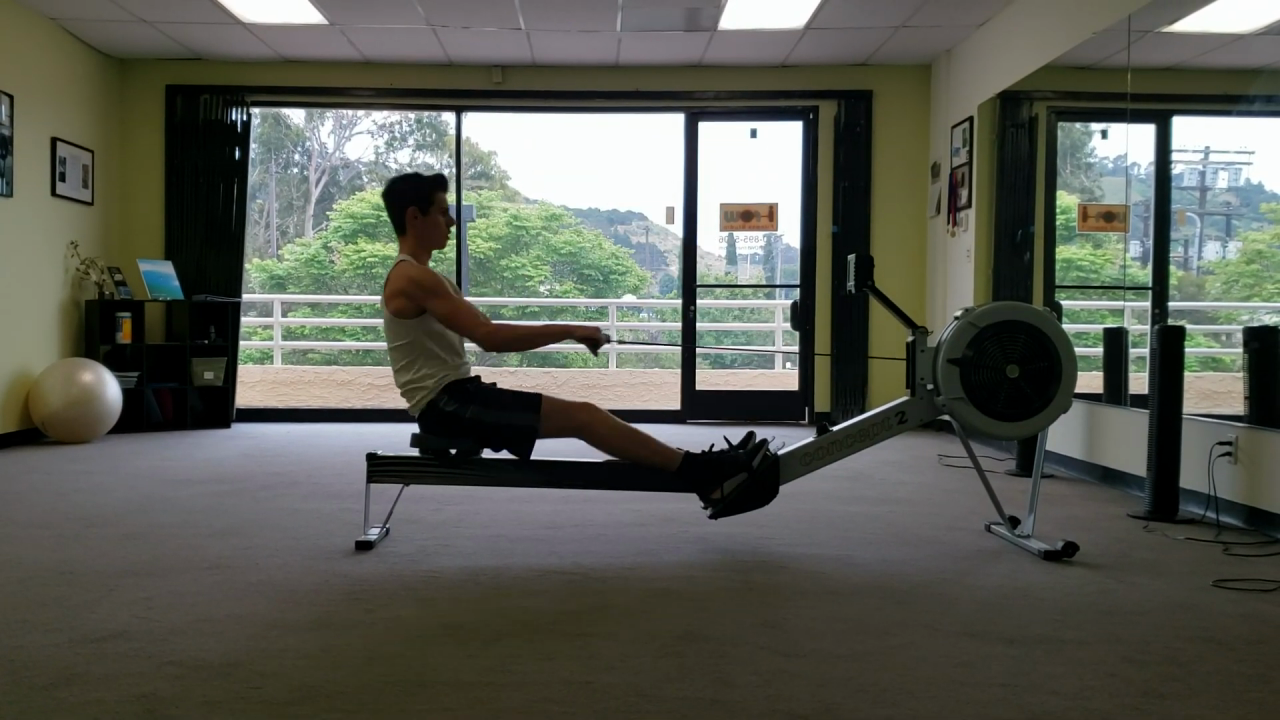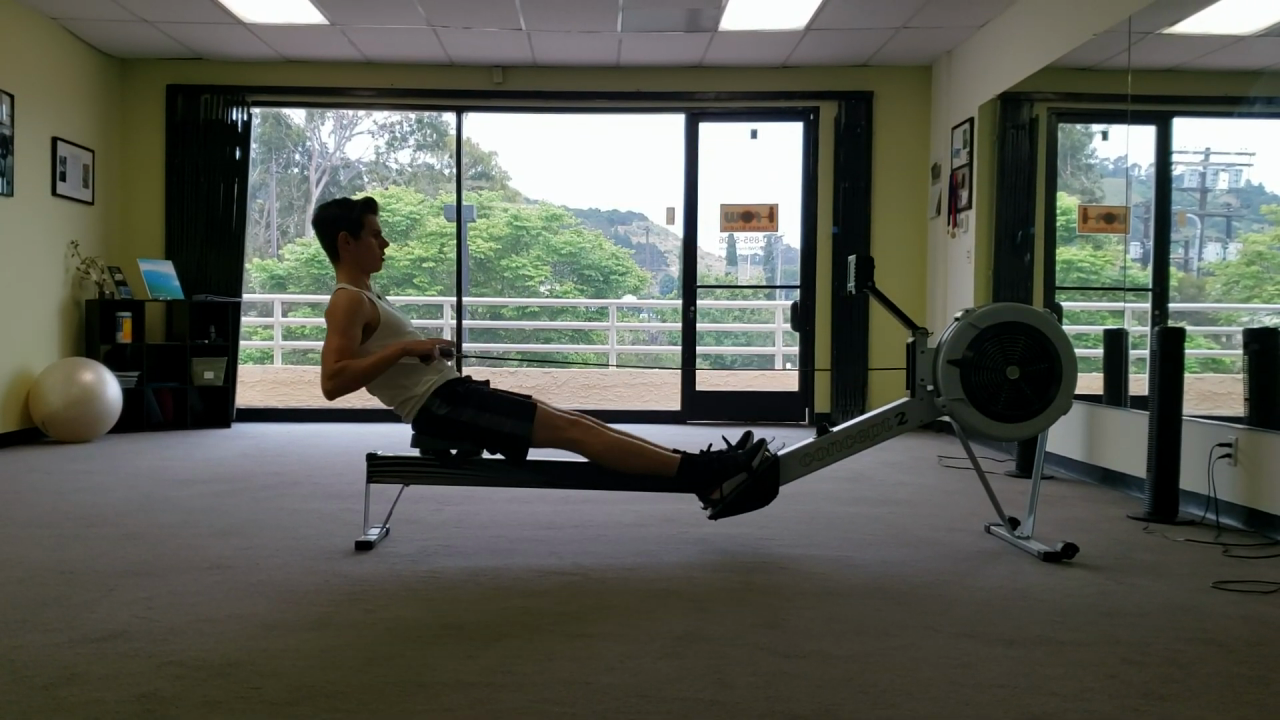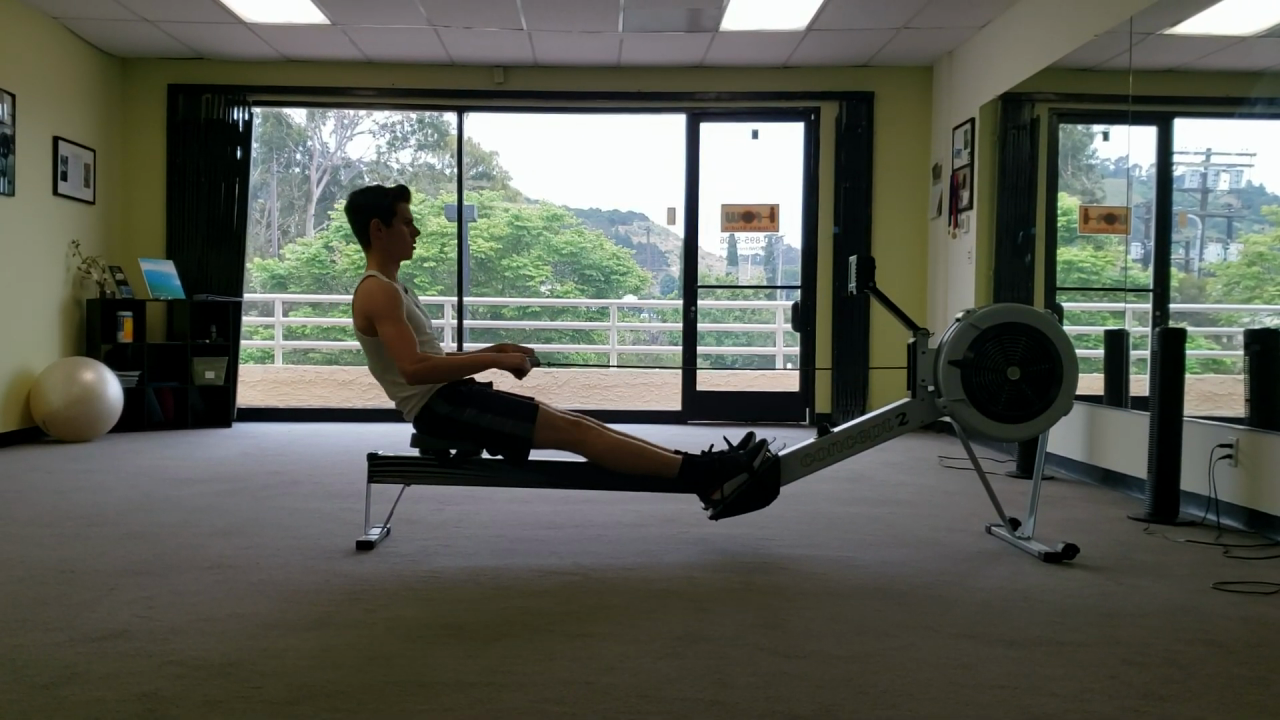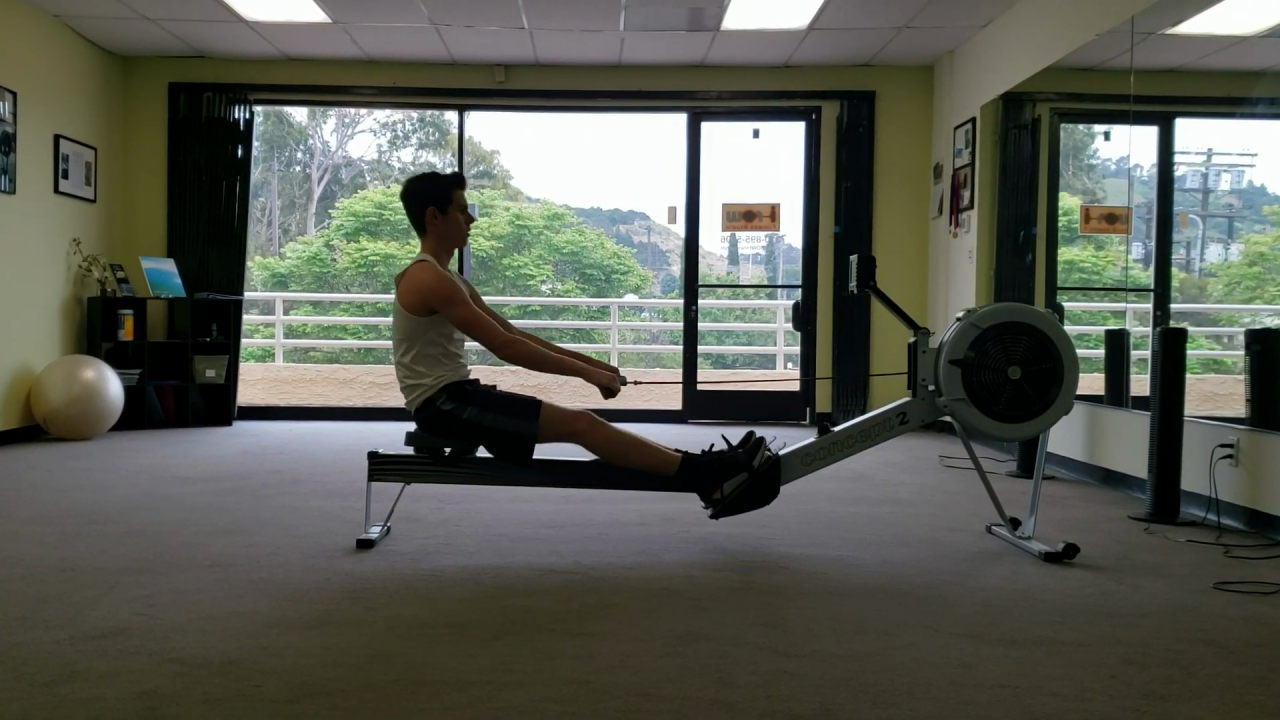
dt=0.4s
person 1, frame 1
left shoulder: (417, 275)
right shoulder: (413, 277)
left elbow: (481, 334)
right elbow: (492, 338)
left wrist: (550, 332)
right wrist: (567, 331)
left hip: (457, 398)
right hip: (445, 406)
left knee: (583, 414)
right knee: (581, 416)
left ankle: (700, 469)
right ankle: (705, 473)
person 1, frame 2
left shoulder: (365, 298)
right shoulder: (348, 302)
right elbow: (333, 382)
left wrist: (426, 349)
right wrist: (404, 346)
left hip: (452, 392)
right hip: (440, 407)
left knee: (576, 421)
right knee: (570, 431)
left ankle: (700, 466)
right ankle: (701, 474)
person 1, frame 3
left shoulder: (392, 288)
right shoulder: (377, 292)
right elbow: (414, 369)
left wrist: (492, 352)
right wrist: (491, 358)
left hip: (450, 398)
right hip: (440, 407)
left knee: (576, 422)
right knee: (573, 430)
left ankle: (701, 467)
right ankle: (702, 474)
person 1, frame 4
left shoulder: (442, 276)
right shoulder: (427, 278)
left elbow: (514, 336)
right elbow: (505, 347)
left wrist: (591, 364)
right wrist: (589, 373)
left hip: (455, 397)
right hip: (443, 405)
left knee: (582, 421)
right knee: (579, 424)
left ankle: (699, 470)
right ankle: (703, 474)
